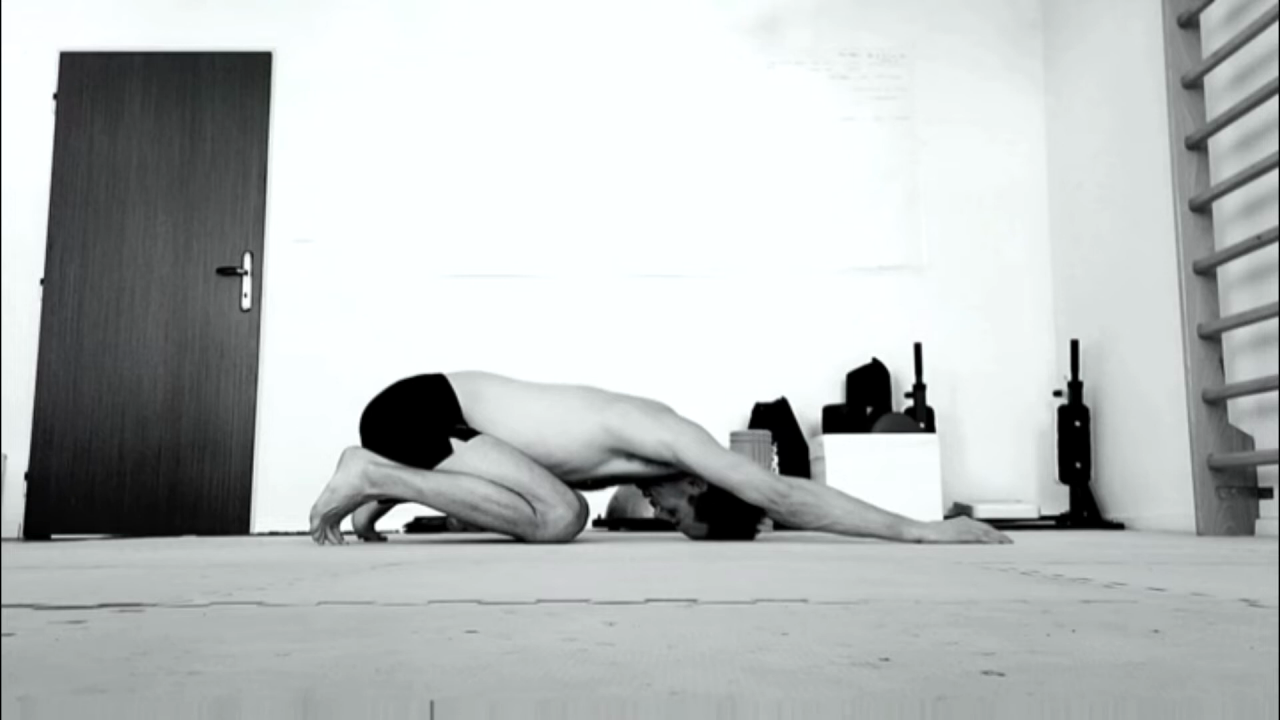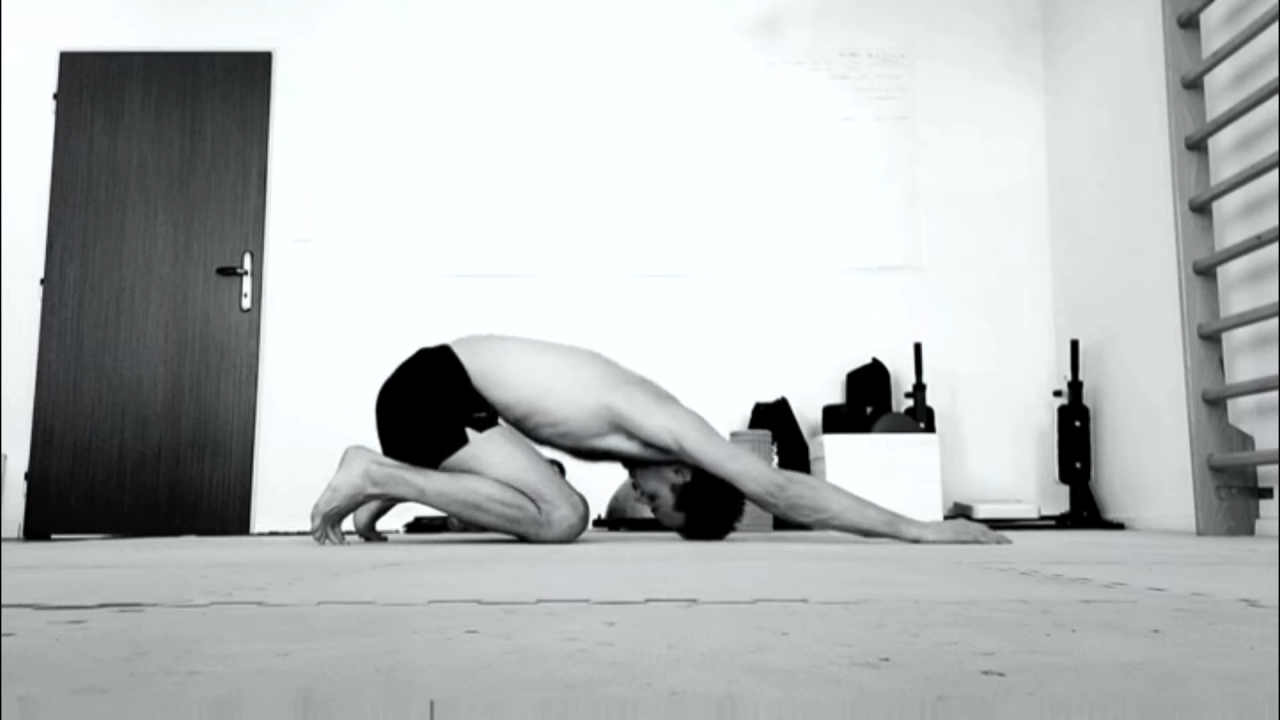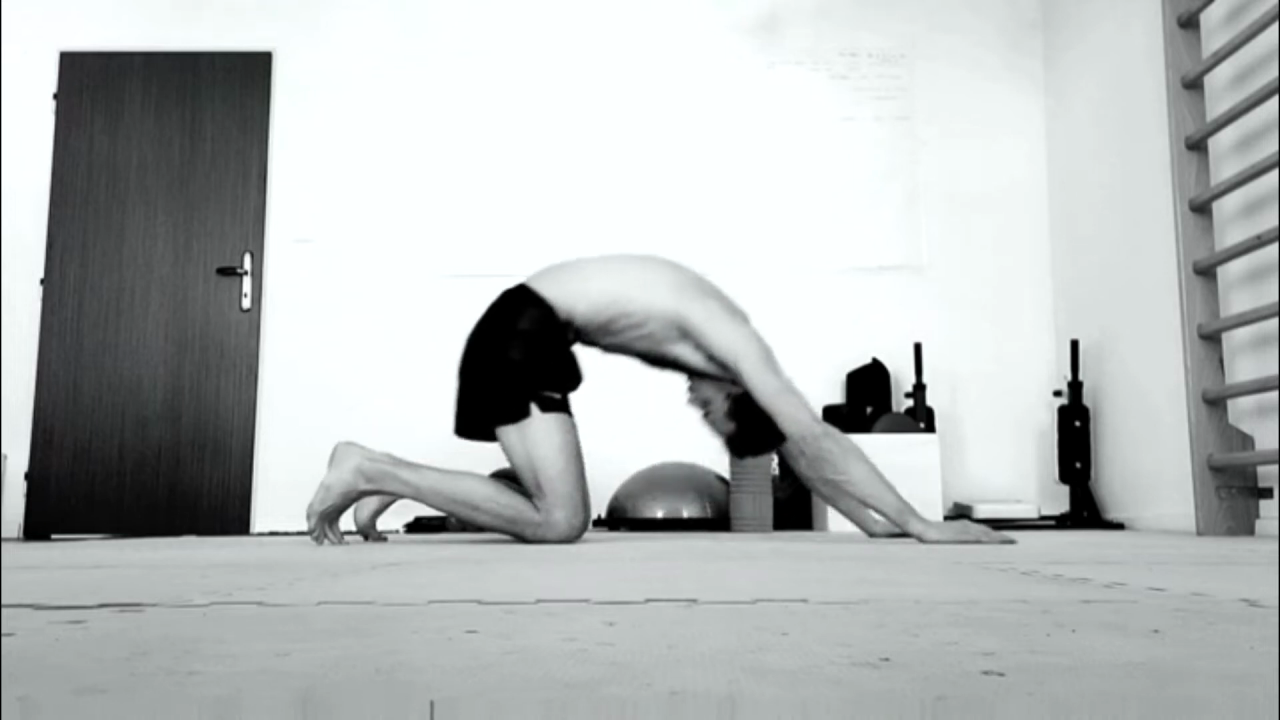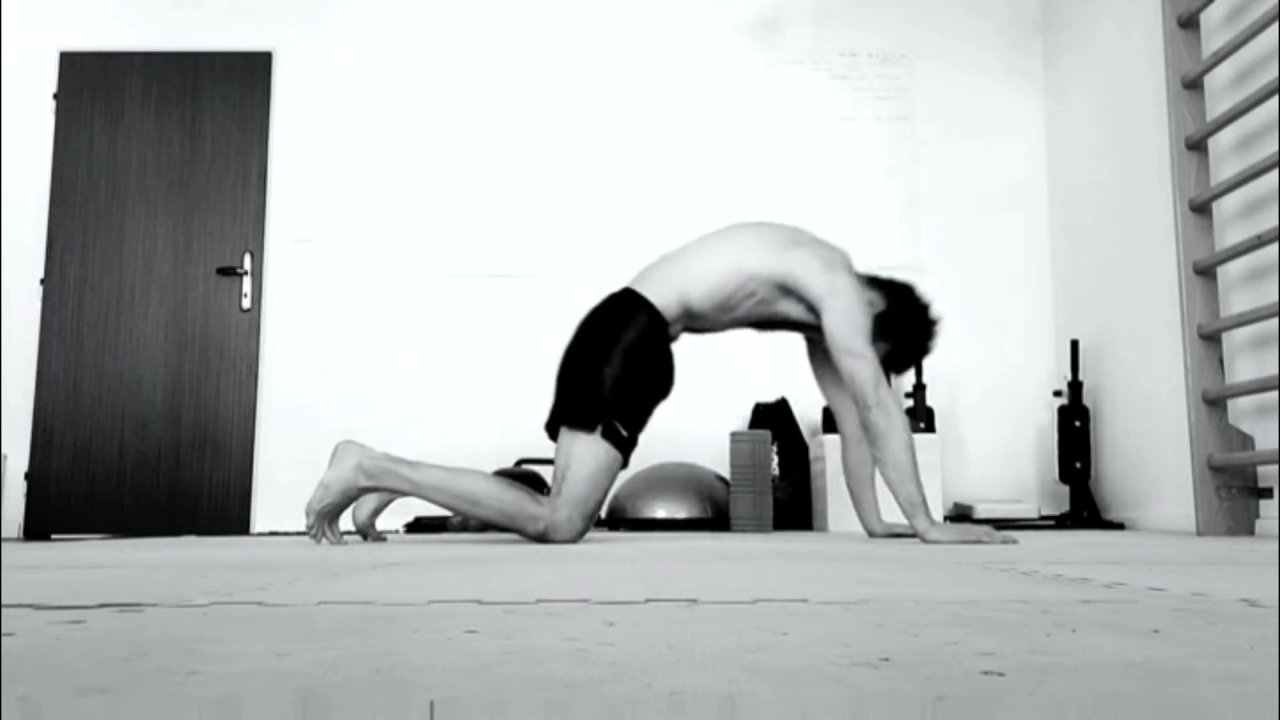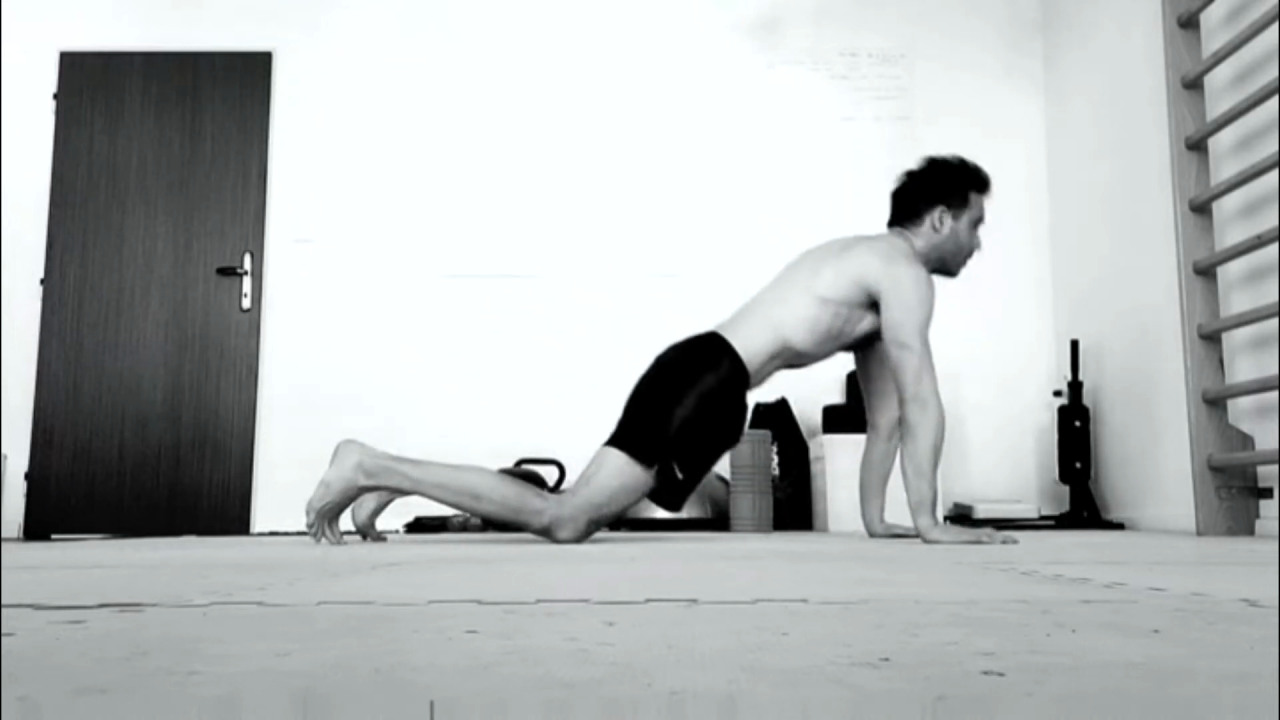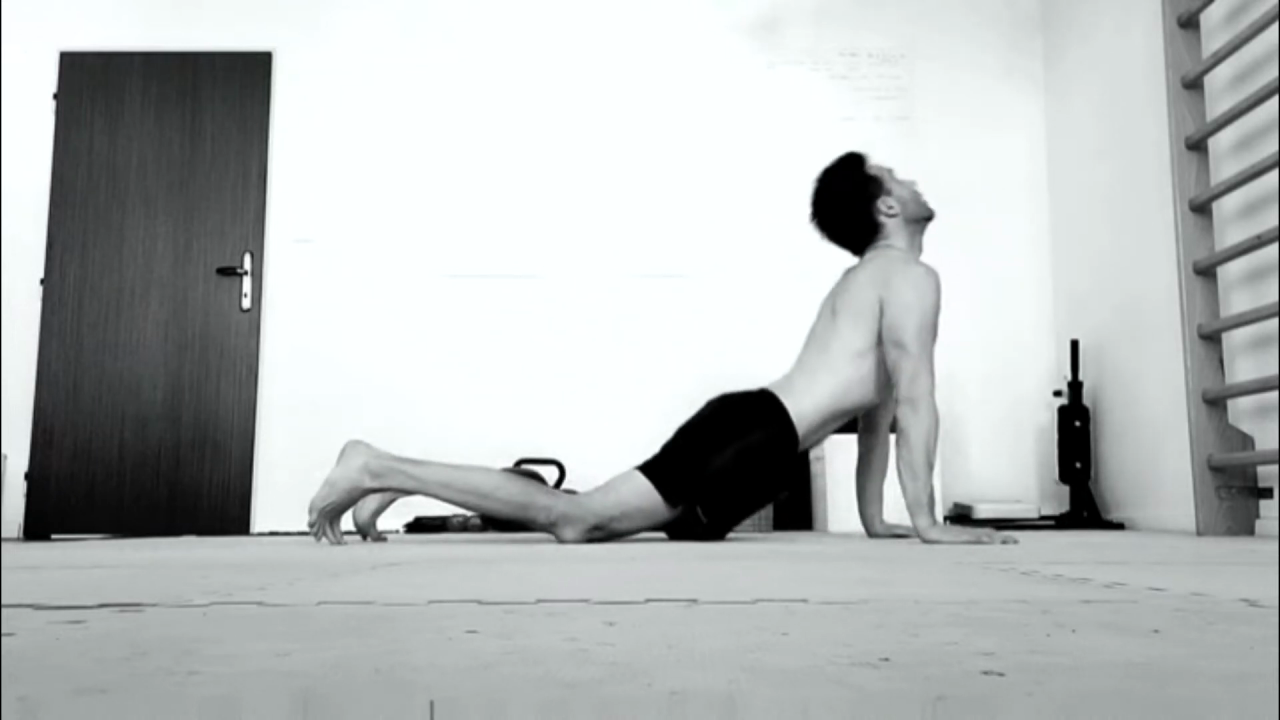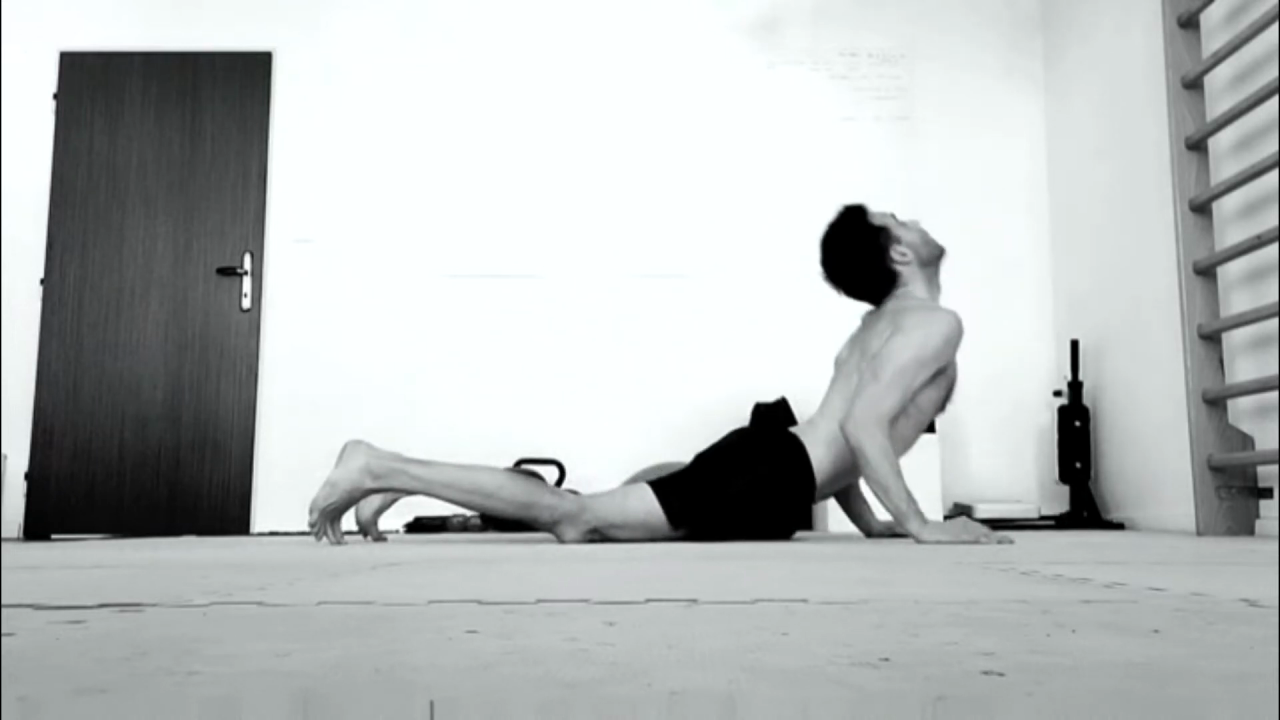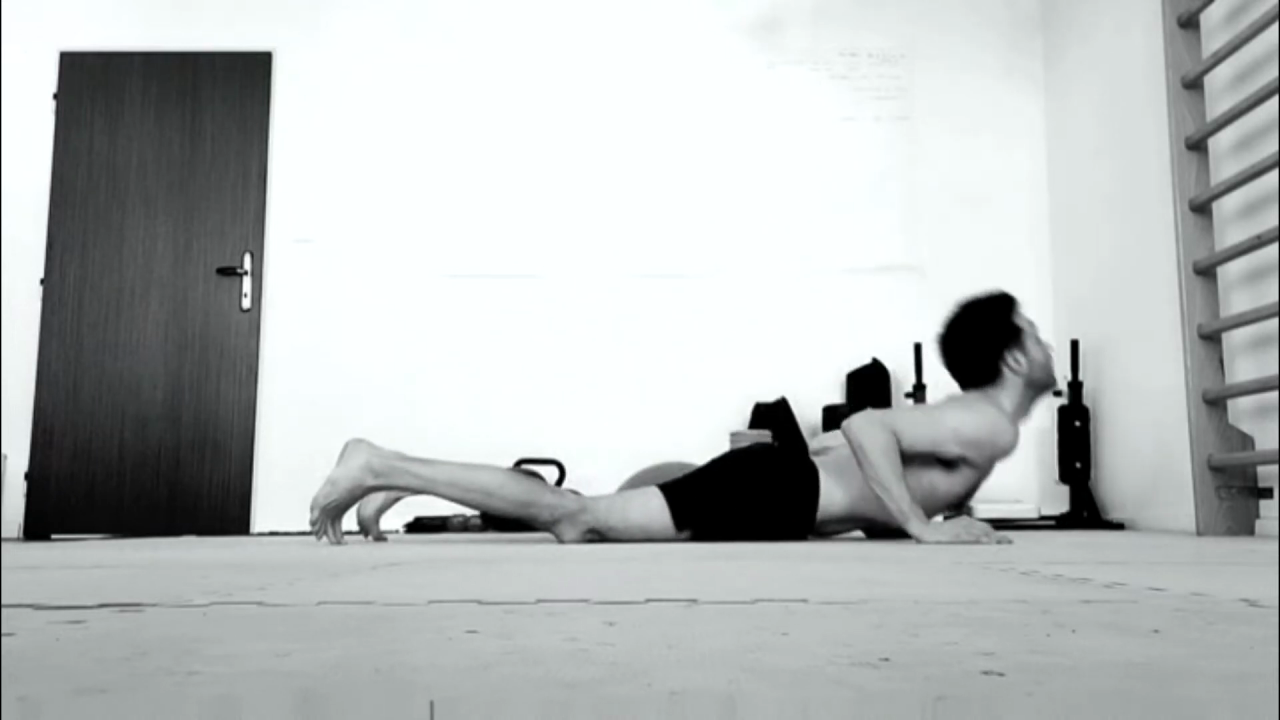
dt=0.5s
person 1, frame 1
left shoulder: (653, 433)
right shoulder: (669, 441)
left elbow: (779, 496)
right elbow: (783, 497)
left wrist: (907, 525)
right wrist: (916, 529)
left hip: (437, 405)
right hip: (416, 411)
left knee: (559, 508)
right knee: (555, 517)
left ankle: (386, 481)
right ankle: (374, 476)
person 1, frame 2
left shoulder: (647, 423)
right shoulder: (664, 428)
left elbow: (779, 488)
right elbow: (782, 490)
left wrist: (900, 528)
right wrist: (914, 530)
left hip: (443, 385)
right hip: (431, 388)
left knee: (546, 508)
right knee: (560, 518)
left ankle: (391, 481)
right ankle: (379, 475)
person 1, frame 3
left shoulder: (722, 341)
right shoulder: (731, 343)
left elbow: (800, 447)
right elbow: (815, 440)
left wrist: (871, 524)
right wrist: (916, 524)
left hip: (528, 331)
right hip: (524, 333)
left knee: (549, 508)
right knee: (558, 523)
left ankle: (378, 476)
right ankle: (370, 472)
person 1, frame 4
left shoulder: (821, 299)
right shoulder: (840, 289)
left elbow: (849, 416)
right elbow: (878, 409)
left wrist: (873, 522)
right wrist: (924, 522)
left hip: (627, 337)
right hip: (627, 337)
left knee: (558, 512)
right knee: (559, 524)
left ankle: (383, 476)
right ankle: (372, 469)
person 1, frame 5
left shoulder: (874, 265)
right shoulder: (904, 271)
left elbow: (883, 412)
right elbow: (921, 404)
left wrist: (875, 519)
right wrist: (928, 523)
left hip: (703, 377)
right hip: (708, 381)
left knee: (566, 511)
right knee: (565, 520)
left ankle: (382, 474)
right ankle: (372, 468)
person 1, frame 6
left shoulder: (867, 277)
right shoulder: (910, 276)
left elbow: (874, 406)
right elbow: (915, 403)
left wrist: (874, 519)
right wrist: (926, 522)
left hip: (743, 424)
right hip: (757, 437)
left knee: (569, 510)
right knee: (573, 519)
left ankle: (387, 476)
right ankle: (380, 470)
person 1, frame 7
left shoulder: (878, 325)
right shoulder: (936, 322)
right elbow: (863, 424)
left wrist: (870, 523)
right wrist: (917, 523)
left hip: (766, 459)
right hip: (770, 476)
left knee: (571, 512)
right knee: (575, 519)
left ankle: (391, 476)
right ankle: (382, 470)
person 1, frame 8
left shoulder: (963, 412)
right shoulder: (994, 426)
right elbow: (866, 429)
left wrist: (901, 515)
right wrist: (922, 527)
left hip: (774, 476)
right hip: (771, 490)
left knee: (580, 512)
right knee: (577, 517)
left ankle: (392, 479)
right ankle: (381, 468)
